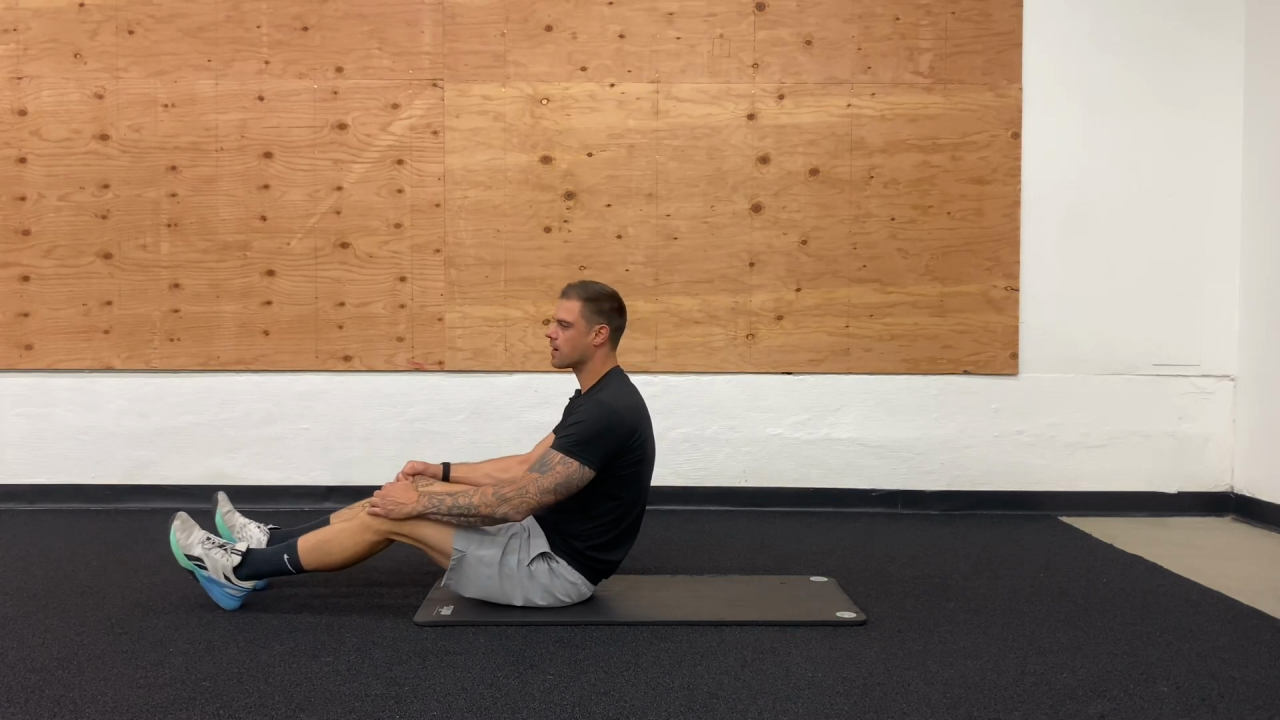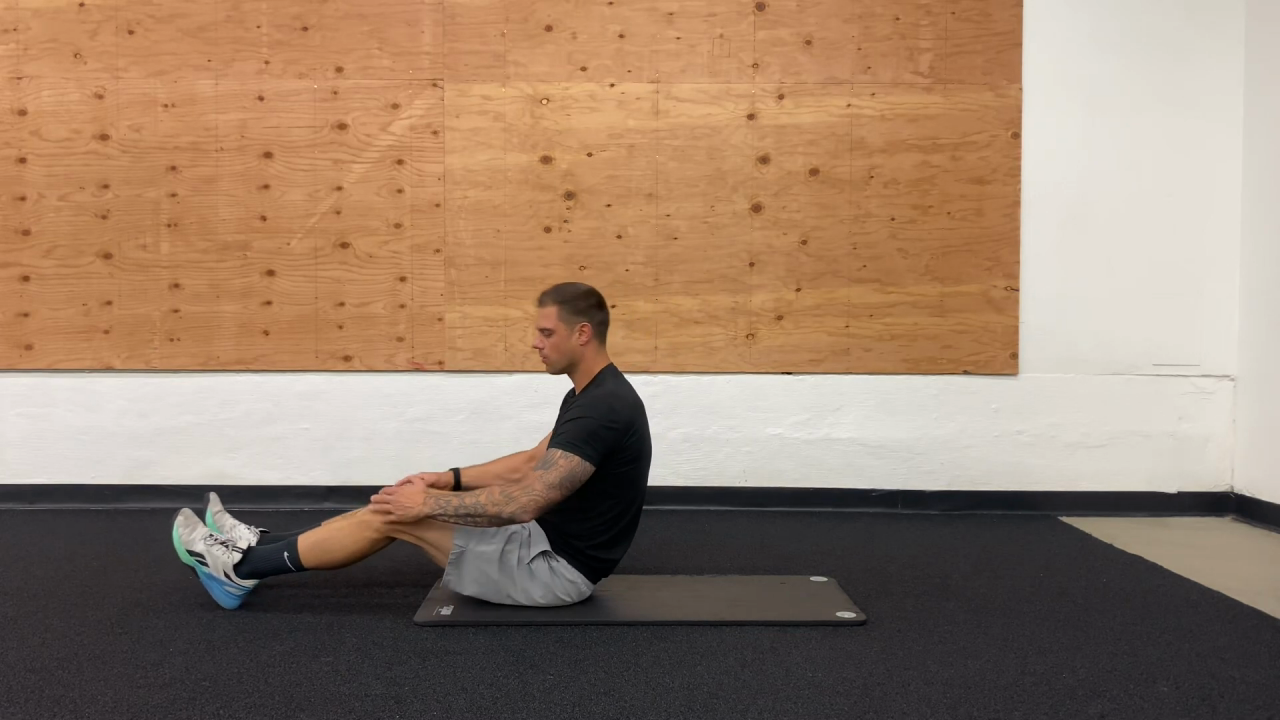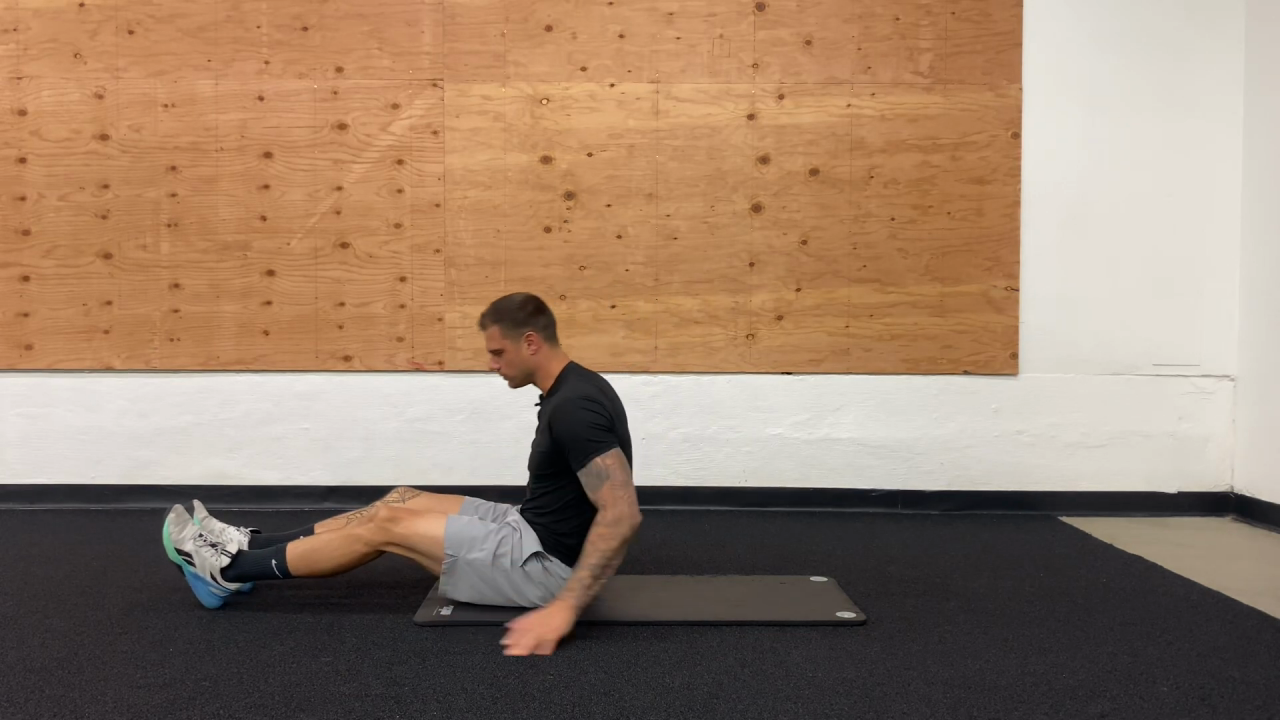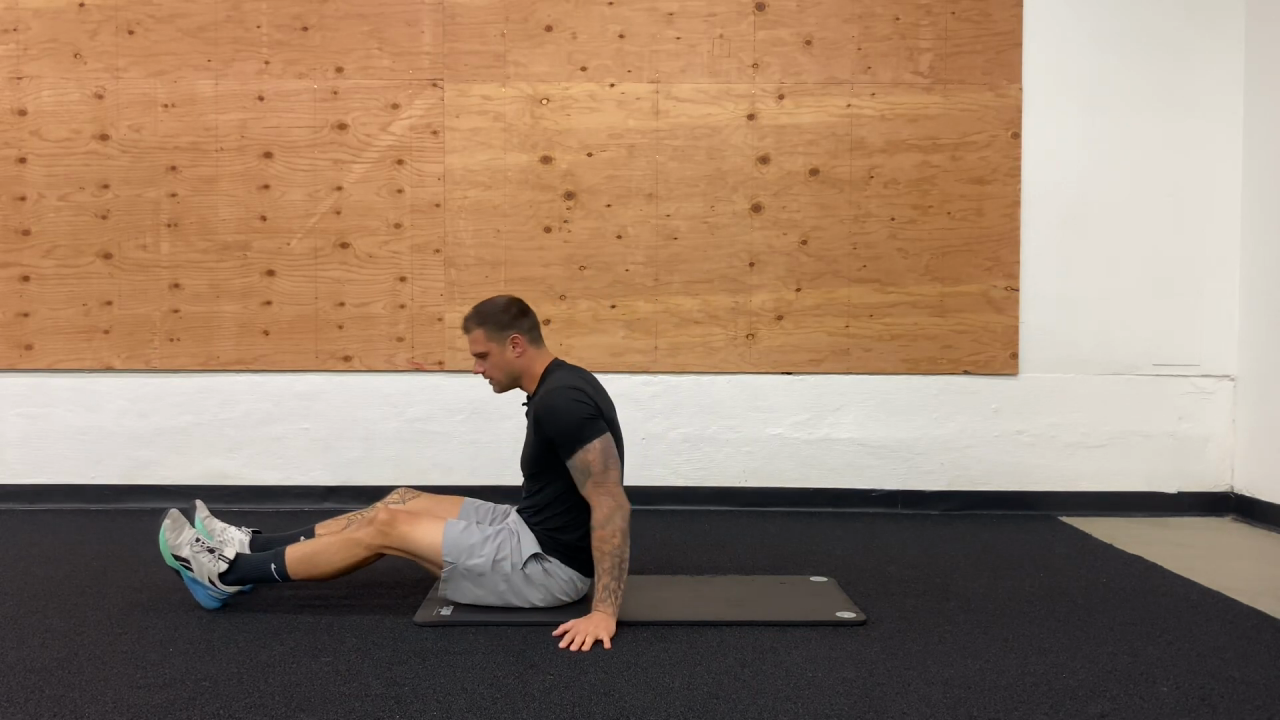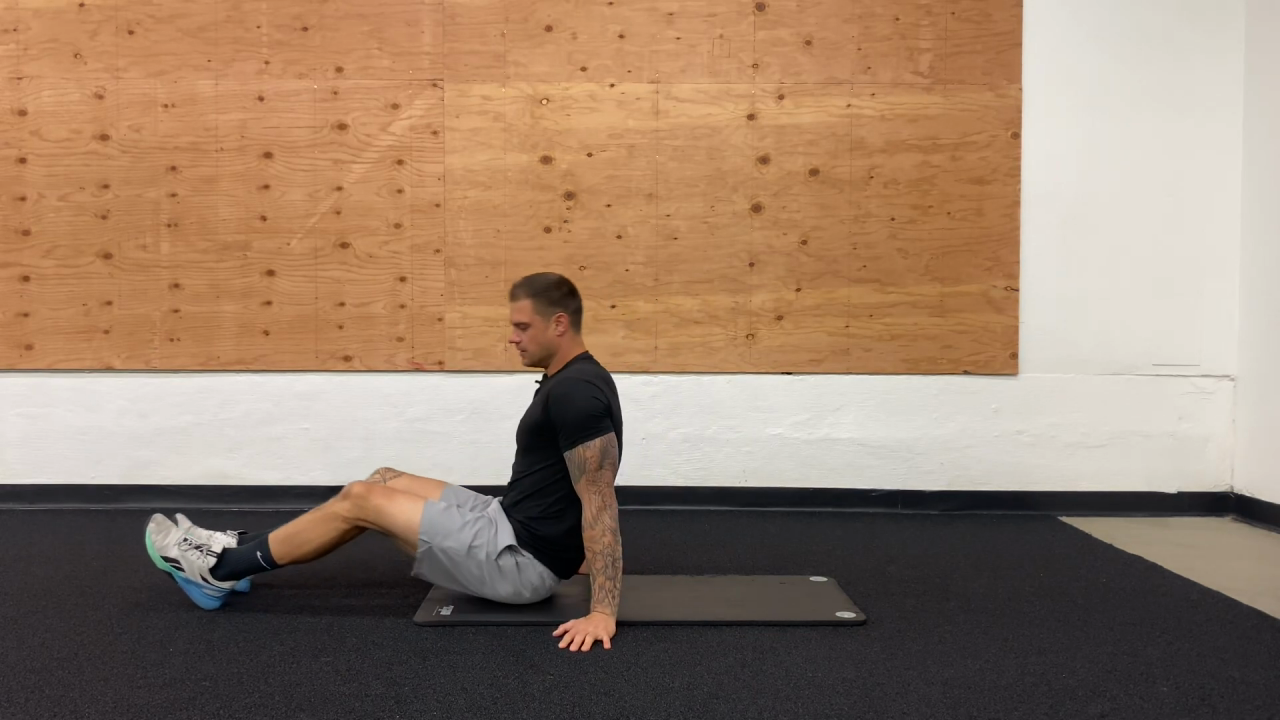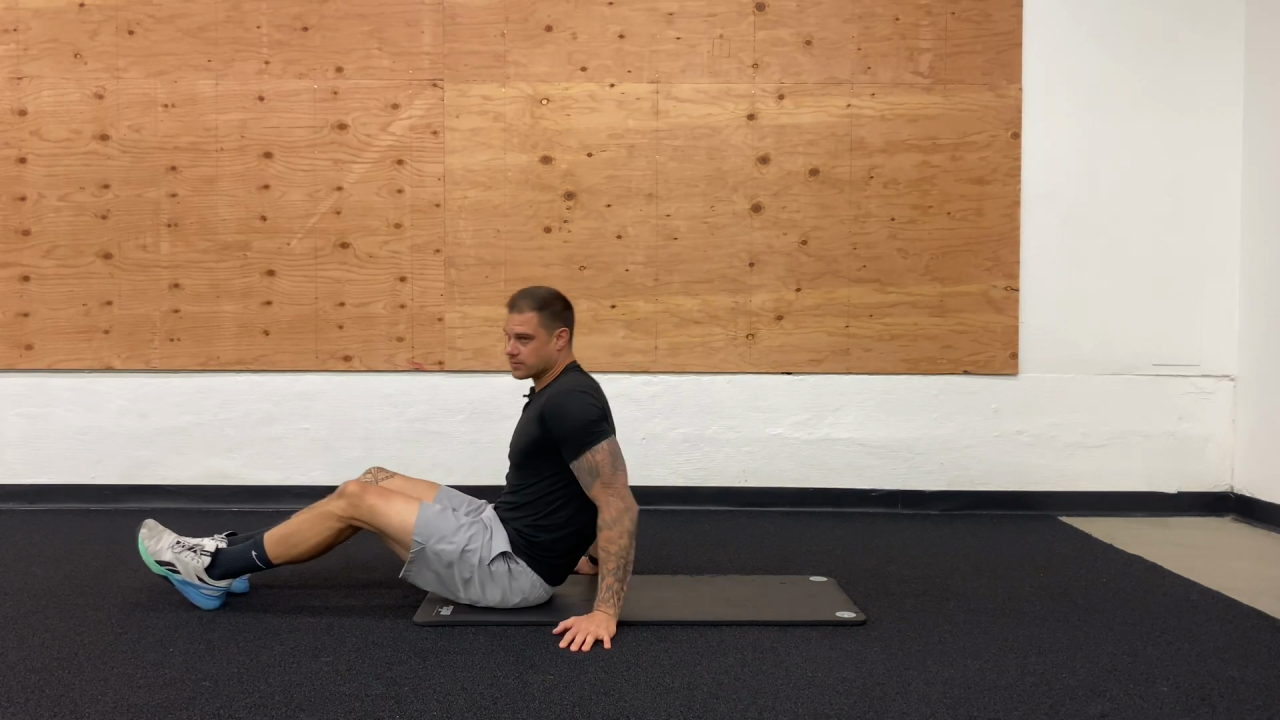
dt=0.3s
person 1, frame 1
left shoulder: (605, 412)
right shoulder: (599, 398)
left elbow: (516, 502)
right elbow: (530, 469)
left wrist: (421, 503)
right wrist: (440, 472)
left hip: (556, 568)
right hip: (552, 540)
left knee: (391, 516)
right knee: (404, 494)
left ankle: (240, 569)
right ankle: (266, 543)
person 1, frame 2
left shoulder: (600, 409)
right shoulder: (594, 394)
left elbow: (524, 503)
right elbow: (538, 462)
left wrist: (430, 510)
right wrist: (449, 479)
left hip: (557, 566)
right hip: (551, 539)
left knee: (401, 509)
right knee: (408, 495)
left ankle: (240, 567)
right ankle: (257, 546)
person 1, frame 3
left shoulder: (576, 408)
right shoulder: (574, 390)
left elbow: (622, 516)
left wrist: (564, 608)
left hip: (548, 562)
right hip: (539, 532)
left knee: (388, 527)
right knee: (401, 502)
left ankle: (229, 570)
right ankle: (253, 548)
person 1, frame 4
left shoulder: (562, 402)
right shoulder: (564, 385)
left elbow: (612, 505)
left wrist: (604, 611)
left hip: (549, 565)
right hip: (535, 531)
left knee: (387, 529)
right knee: (401, 502)
left ankle: (228, 573)
right ankle: (251, 547)
person 1, frame 5
left shoulder: (574, 392)
right shoulder: (576, 380)
left elbow: (599, 502)
right elbow: (586, 497)
left wrist: (602, 612)
right wrist: (574, 551)
left hip: (521, 560)
right hip: (518, 527)
left knee: (360, 501)
right knee: (385, 481)
left ankle: (220, 570)
right ankle: (239, 548)
person 1, frame 6
left shoulder: (569, 402)
right shoulder: (558, 391)
left elbow: (620, 505)
right elbow: (598, 493)
left wrist: (605, 611)
right wrist: (587, 553)
left hip: (514, 567)
right hip: (504, 531)
left knee: (355, 500)
right knee: (375, 481)
left ankle: (213, 570)
right ankle: (229, 553)
